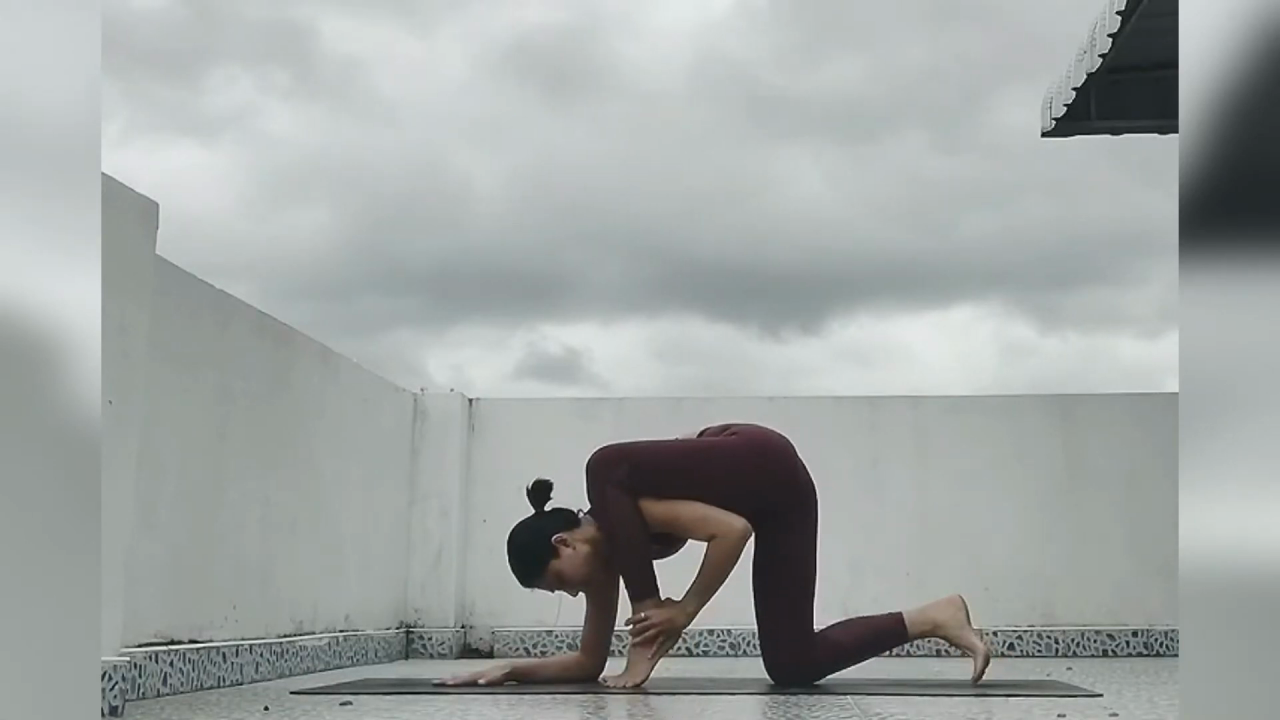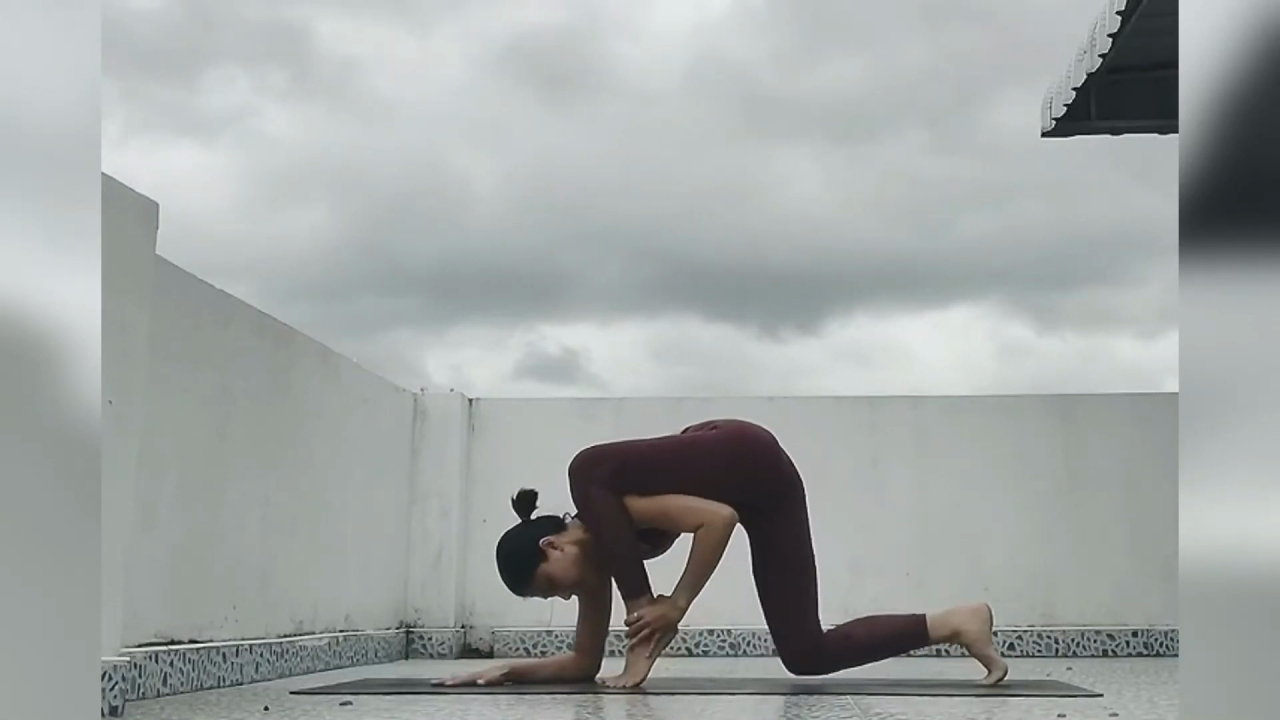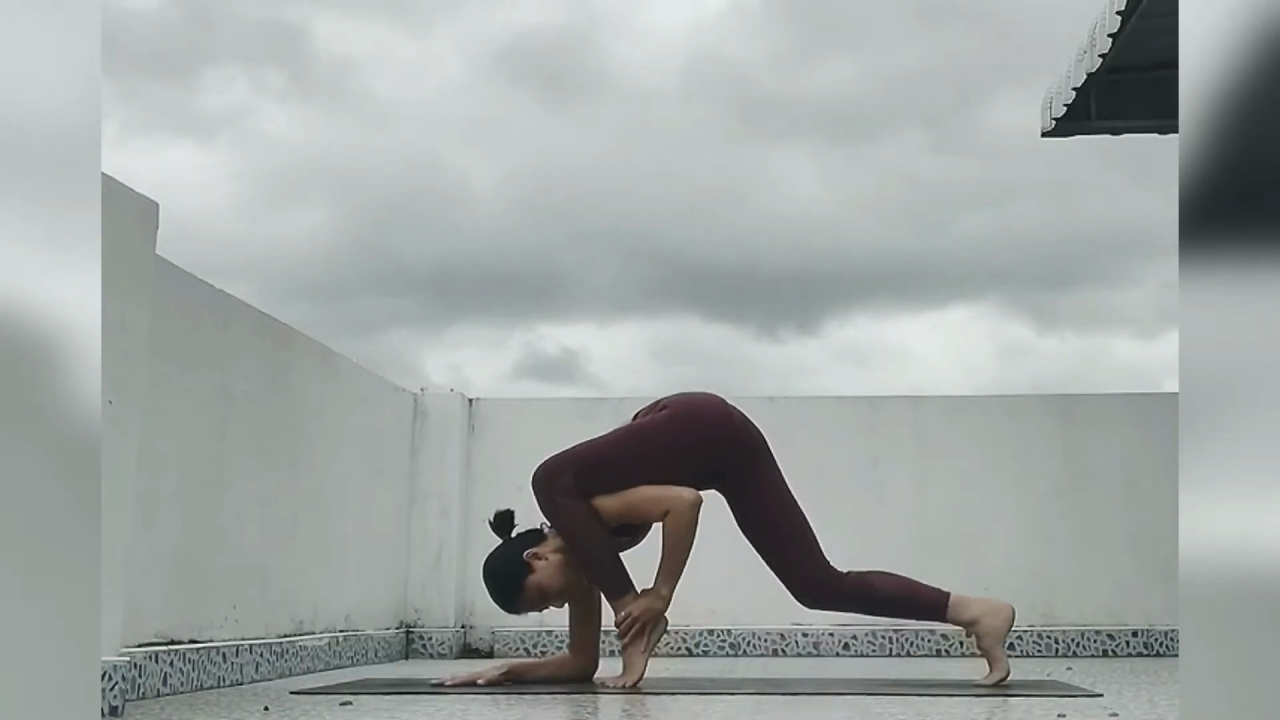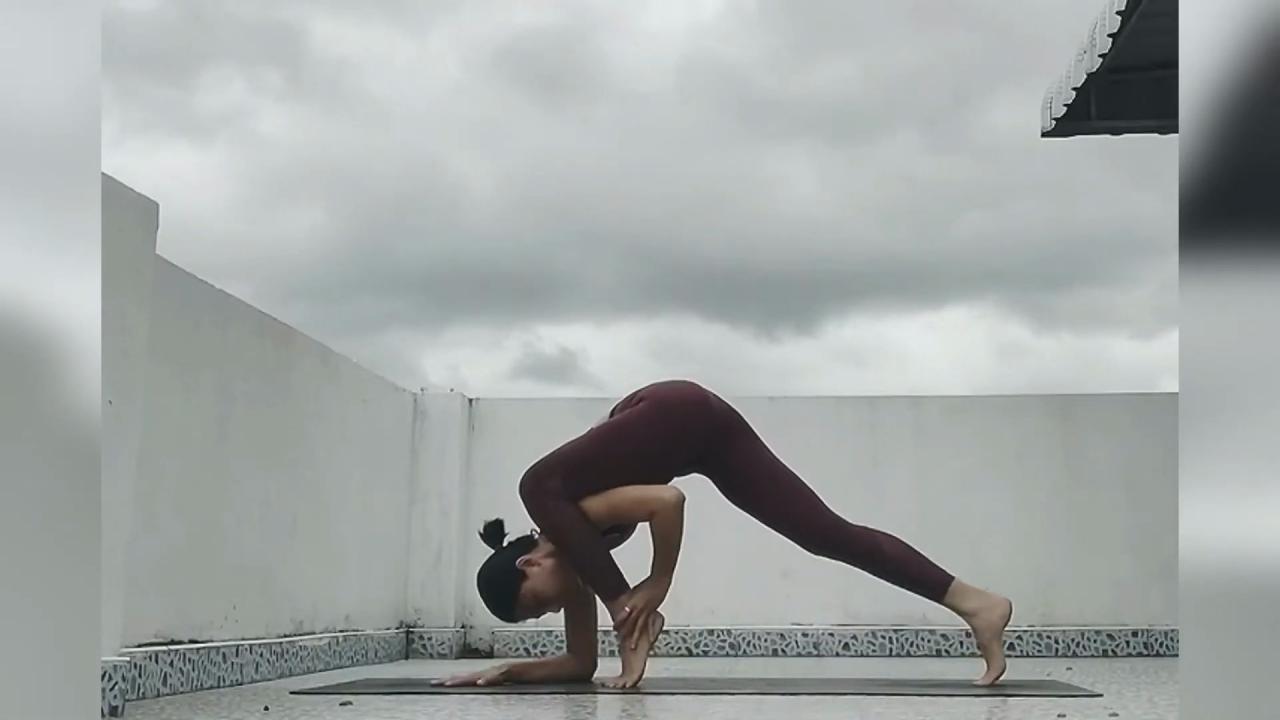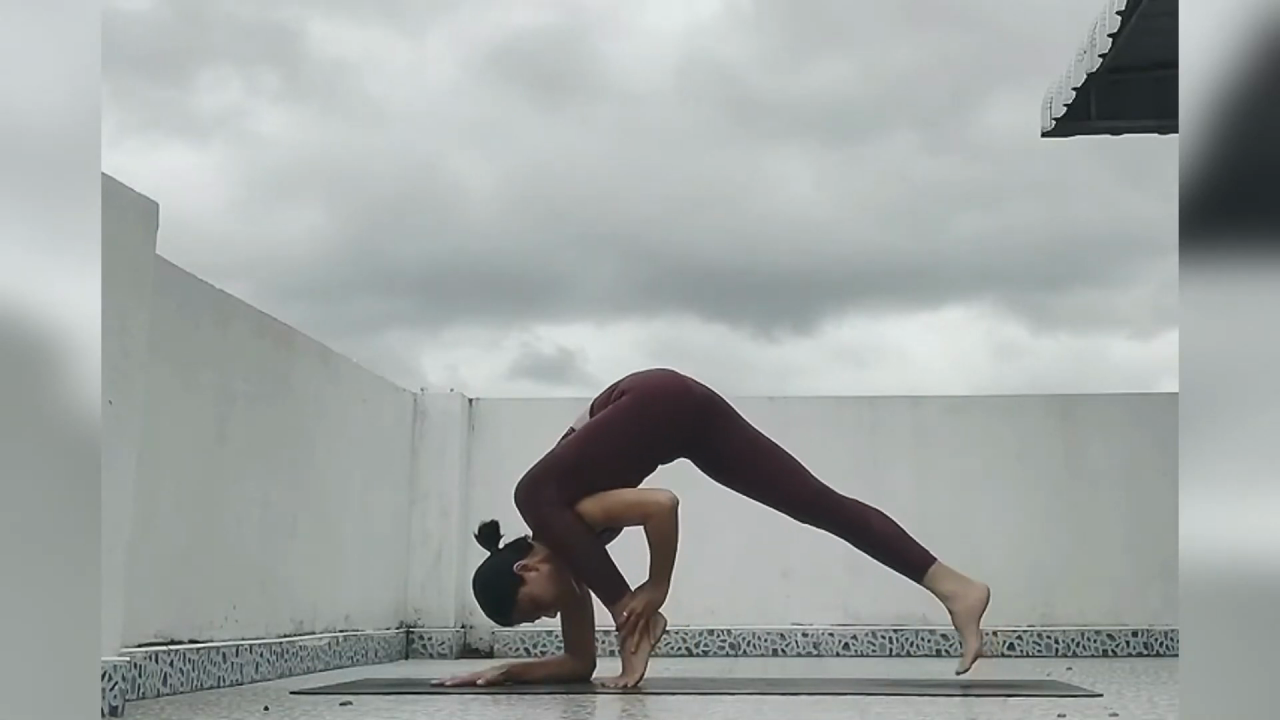
dt=0.4s
person 1, frame 1
left shoulder: (613, 493)
right shoulder: (603, 552)
left elbow: (734, 530)
right elbow: (587, 663)
left wrist: (686, 610)
right wrist: (511, 669)
left hip: (771, 469)
right hip: (771, 497)
right knee: (794, 666)
right ankle: (933, 618)
person 1, frame 2
left shoulder: (595, 483)
right shoulder: (594, 554)
left elbow: (720, 518)
right elbow: (584, 663)
left wrist: (677, 604)
right wrist: (509, 671)
left hip: (756, 464)
right hip: (746, 486)
right knee: (806, 654)
right ankle: (954, 624)
person 1, frame 3
left shoulder: (560, 490)
right shoulder: (577, 552)
left elbow: (684, 503)
right elbow: (581, 662)
left wrist: (660, 596)
right wrist: (509, 670)
left hip: (714, 432)
right hip: (713, 454)
right knee: (820, 585)
right ankle: (973, 612)
person 1, frame 4
left shoulder: (547, 496)
right shoulder: (568, 548)
left elbow: (667, 502)
right elbow: (581, 663)
left wrist: (656, 589)
right wrist: (507, 672)
left hip: (690, 417)
right hip: (699, 438)
right knee: (827, 535)
right ankle: (975, 604)
person 1, frame 5
left shoulder: (542, 505)
right shoulder: (561, 550)
left elbow: (662, 504)
right elbow: (580, 662)
left wrist: (656, 590)
right wrist: (508, 670)
left hip: (670, 404)
right hip: (675, 417)
right knee: (818, 504)
right ankle: (955, 587)
